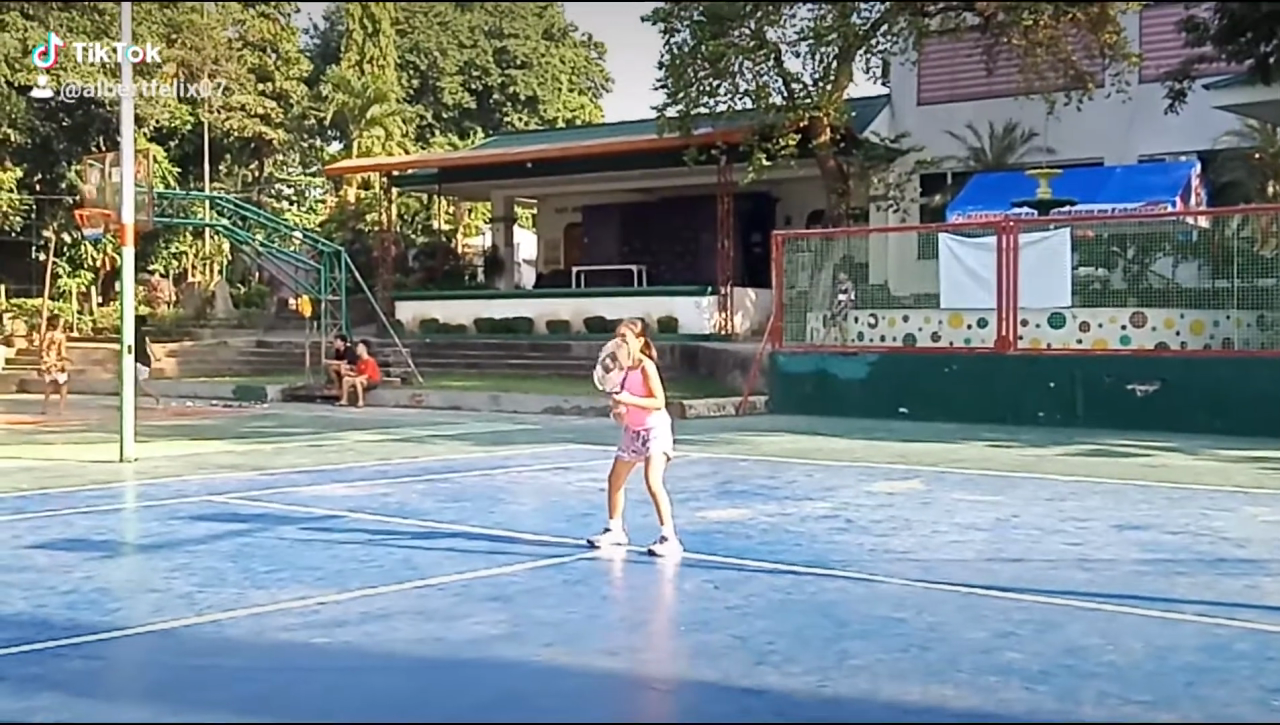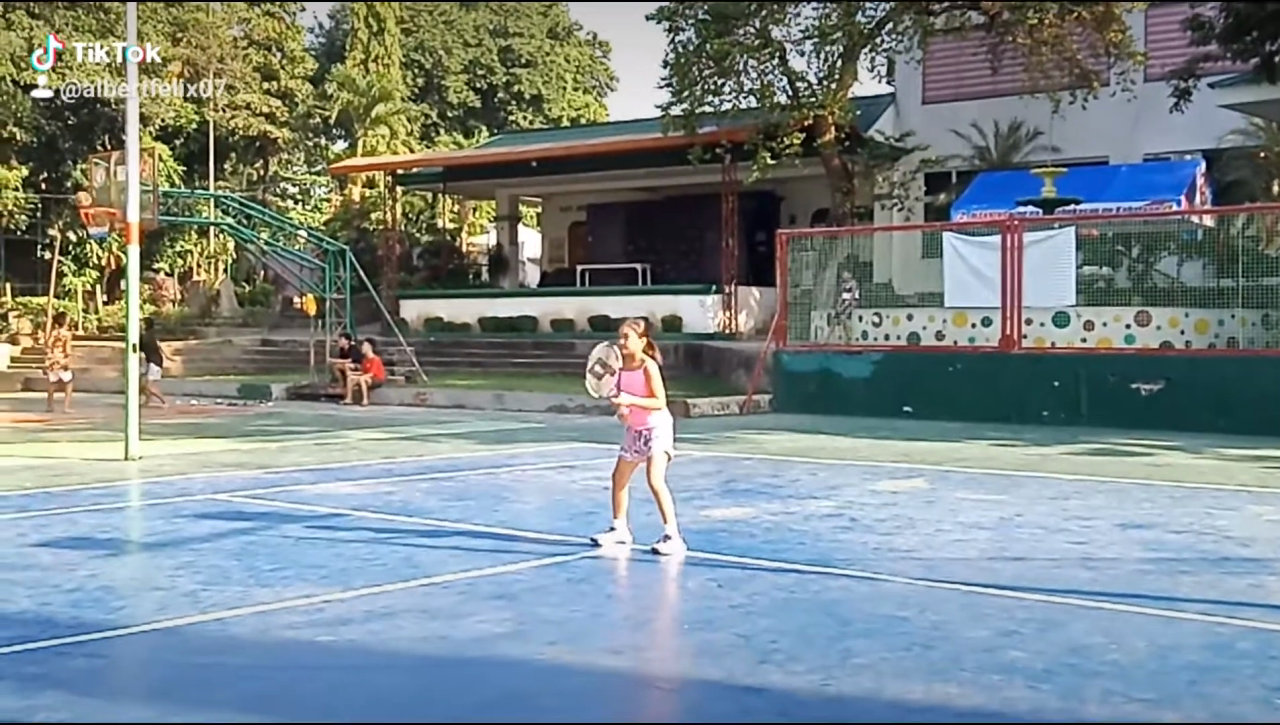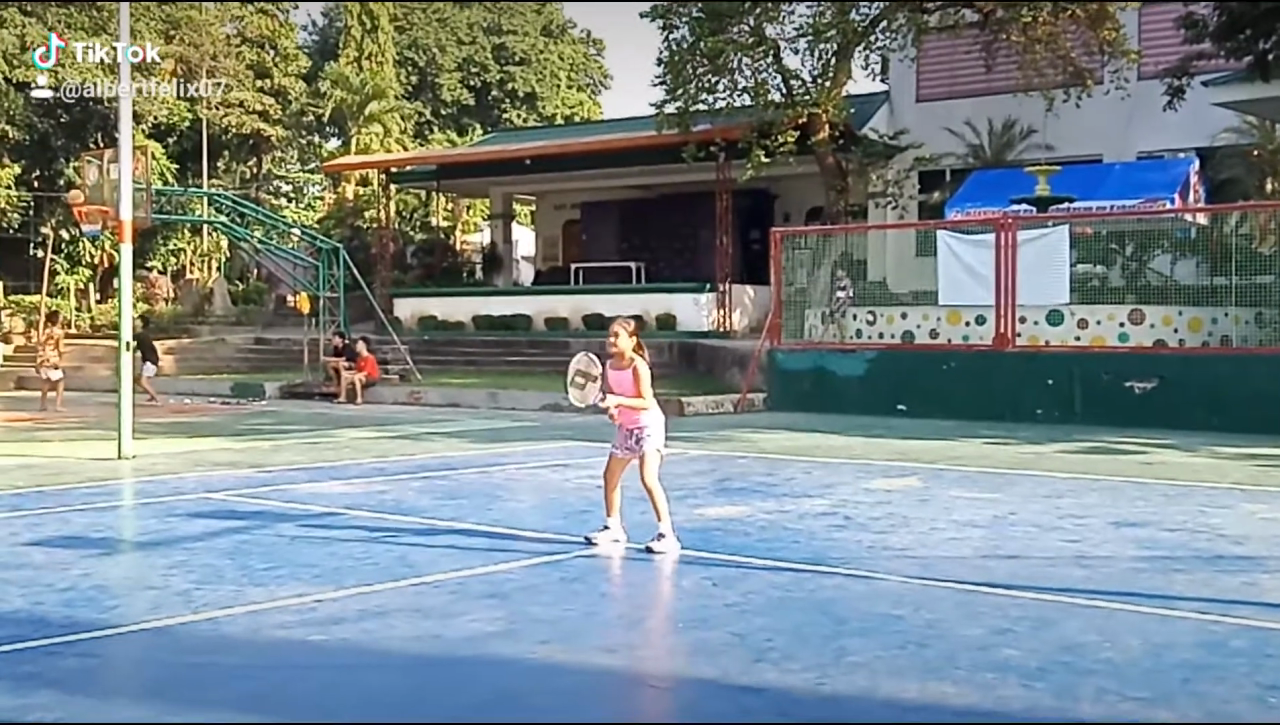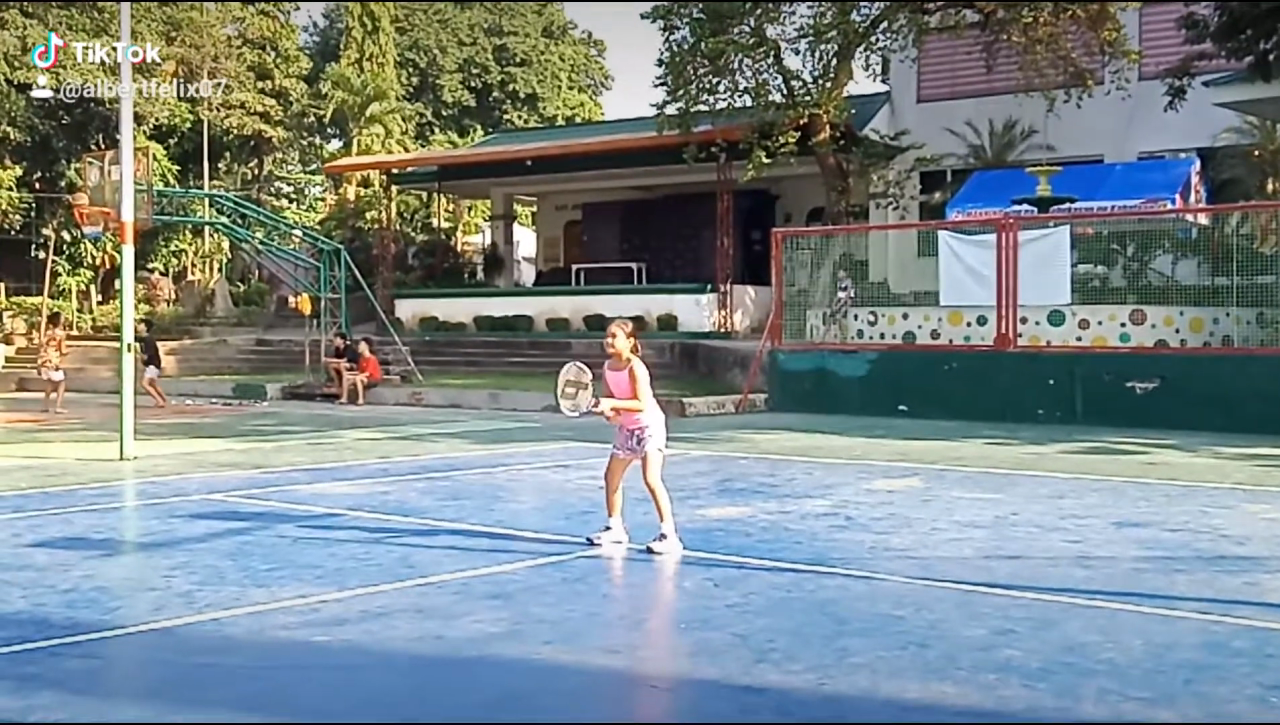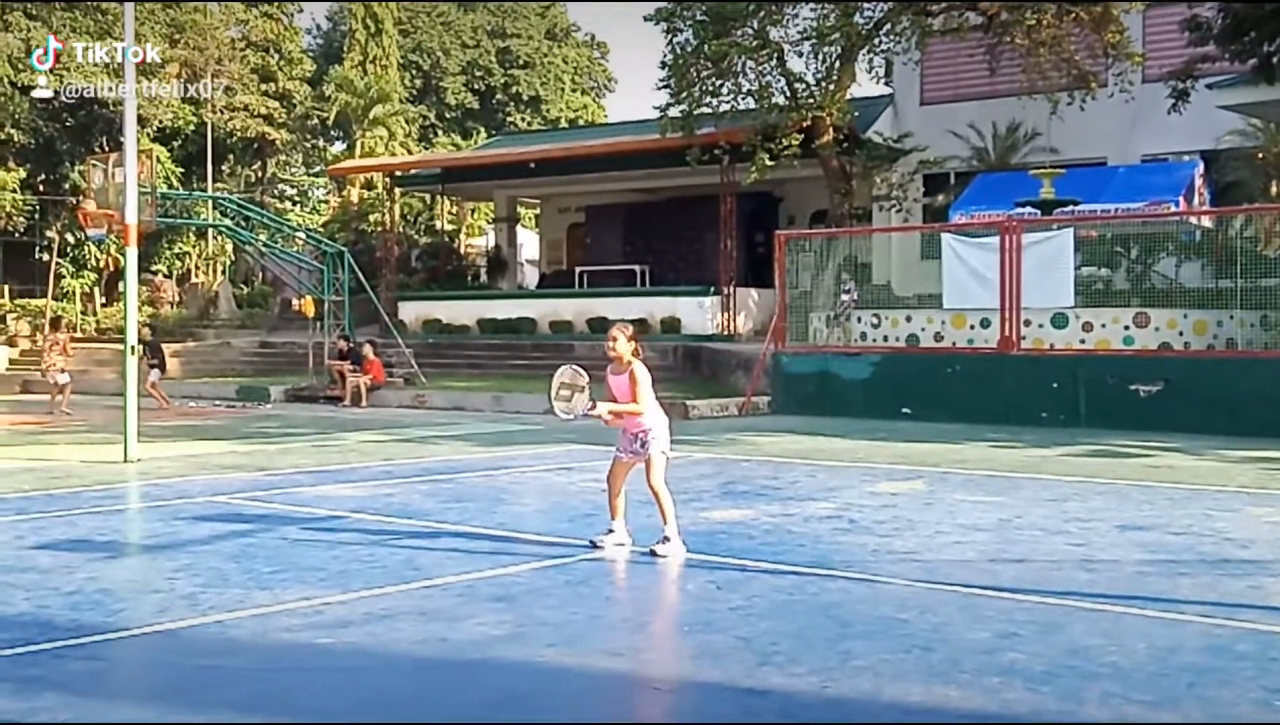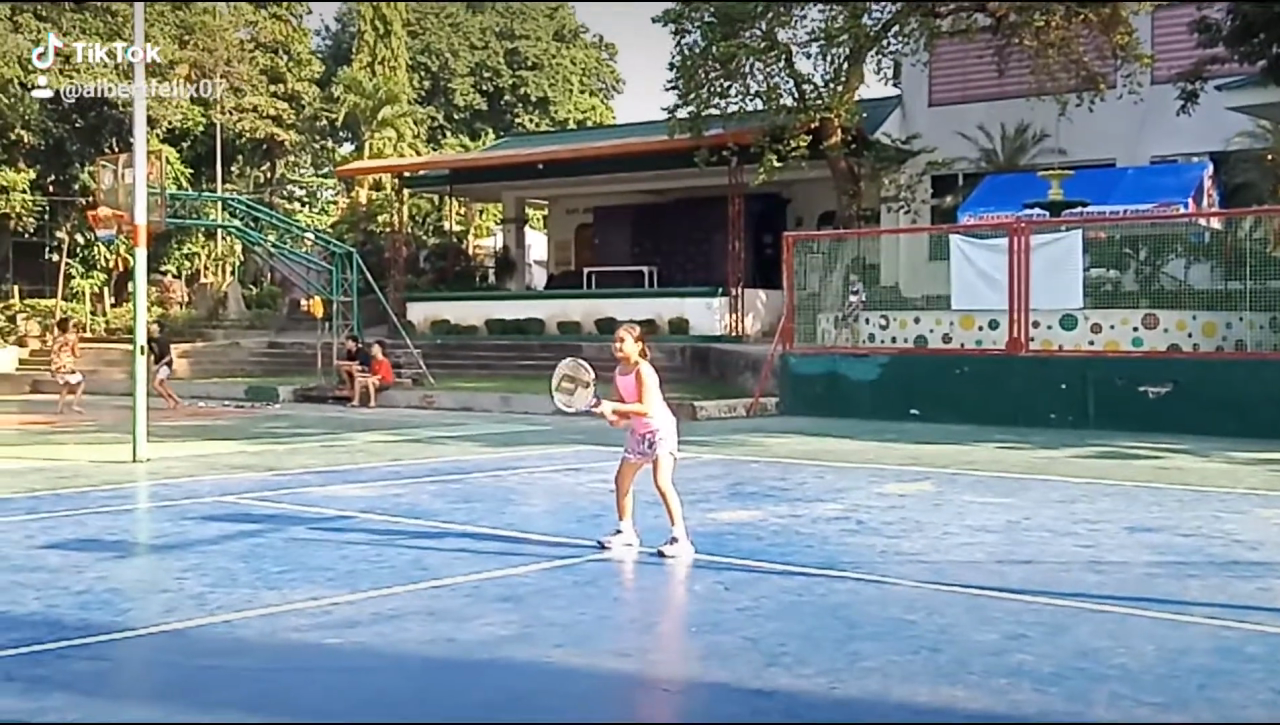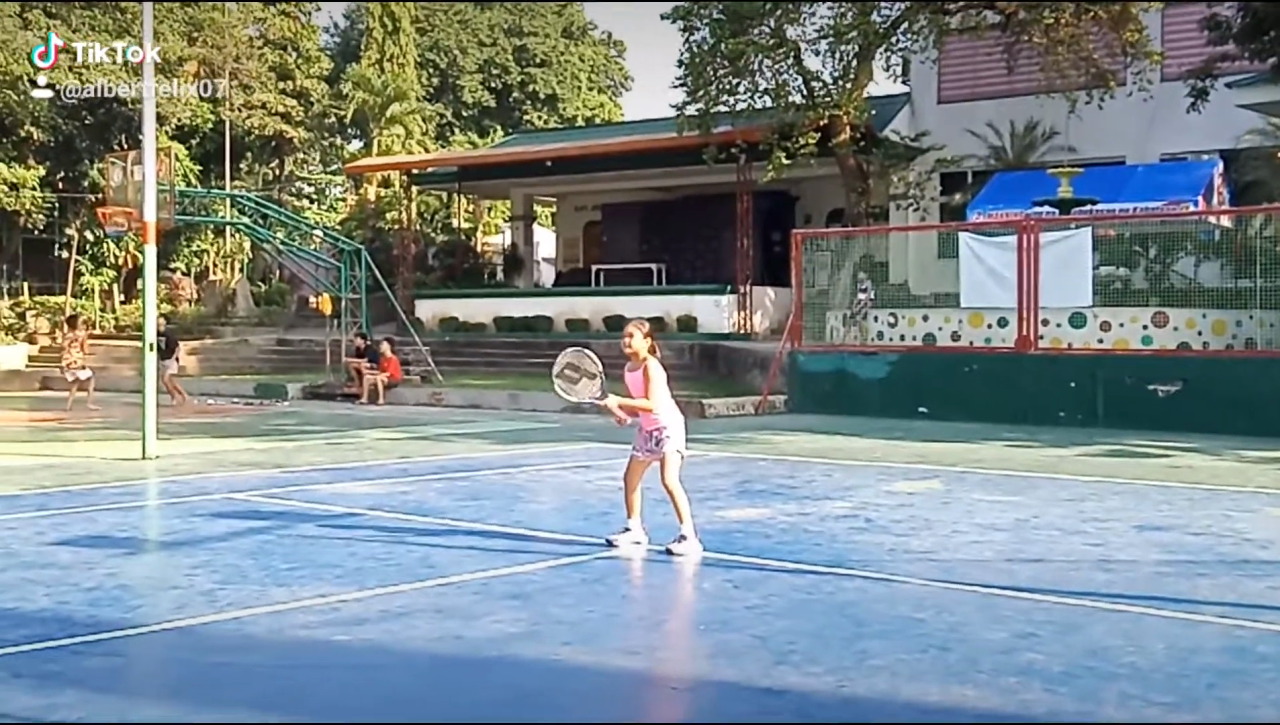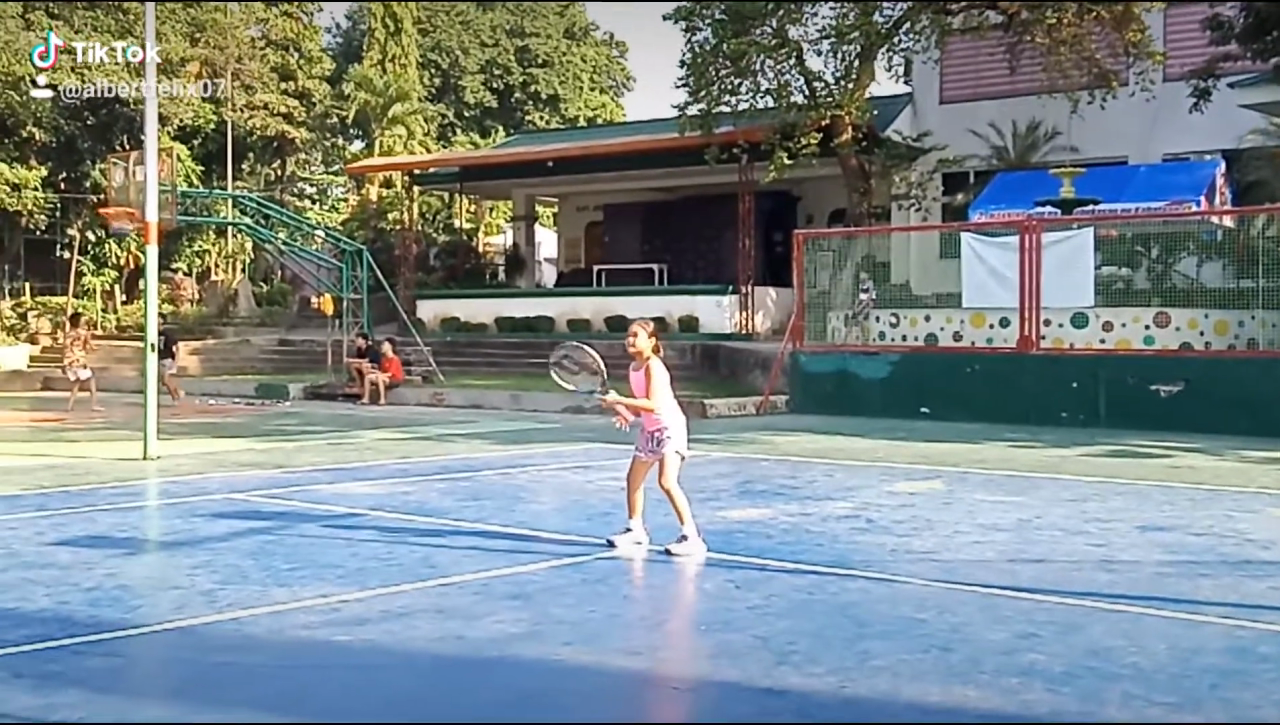
dt=0.1s
person 1, frame 1
left shoulder: (647, 367)
left elbow: (659, 402)
left wrist: (631, 399)
right wrist: (618, 410)
left hip: (655, 429)
right hip: (632, 430)
left knee: (653, 482)
right knee: (615, 479)
left ankle: (669, 538)
right ankle: (615, 530)
person 1, frame 2
left shoulder: (649, 367)
right shoulder: (620, 366)
left elbow: (660, 402)
left wrist: (631, 400)
right wrist: (621, 410)
left hip: (657, 428)
right hip: (635, 429)
left knee: (655, 481)
right knee: (619, 478)
left ankle: (673, 536)
right ankle: (620, 529)
person 1, frame 3
left shoulder: (638, 366)
right shoulder: (609, 366)
left elbow: (646, 402)
left wrist: (618, 401)
right wrist: (613, 411)
left hip: (648, 426)
right hip: (626, 428)
left knee: (649, 479)
right knee: (610, 476)
left ankle: (667, 535)
right ankle: (614, 527)
person 1, frame 4
left shoulder: (635, 367)
right shoulder: (607, 367)
left elbow: (642, 404)
left wrist: (612, 403)
right wrist: (609, 412)
left hip: (649, 426)
right hip: (627, 429)
left knee: (652, 479)
right knee: (611, 477)
left ankle: (669, 535)
right ankle: (616, 528)
person 1, frame 5
left shoulder: (636, 370)
right shoulder: (610, 371)
left elbow: (641, 408)
left wrist: (609, 407)
right wrist: (611, 416)
left hip: (653, 429)
right hip: (630, 432)
left knee: (655, 482)
right knee: (614, 479)
left ankle: (673, 537)
right ankle: (619, 531)
person 1, frame 6
left shoulder: (643, 370)
right shoulder: (619, 372)
left elbow: (646, 408)
left wrist: (613, 407)
right wrist: (616, 416)
left hip: (660, 430)
right hip: (638, 432)
left knee: (662, 483)
right knee: (622, 480)
left ankle: (681, 538)
right ankle: (626, 531)
person 1, frame 7
left shoulder: (651, 366)
right shoulder: (629, 368)
left elbow: (651, 404)
left wrist: (618, 401)
right wrist: (623, 412)
left hip: (668, 427)
right hip: (647, 430)
left knee: (670, 480)
right knee: (631, 478)
left ankle: (689, 536)
right ankle: (635, 529)
person 1, frame 8
left shoulder: (653, 366)
right shoulder: (634, 367)
left elbow: (652, 403)
left wrist: (619, 400)
right wrist: (626, 412)
left hip: (670, 428)
right hip: (649, 430)
left knee: (667, 482)
right knee: (634, 478)
left ankle: (691, 536)
right ankle: (636, 529)
